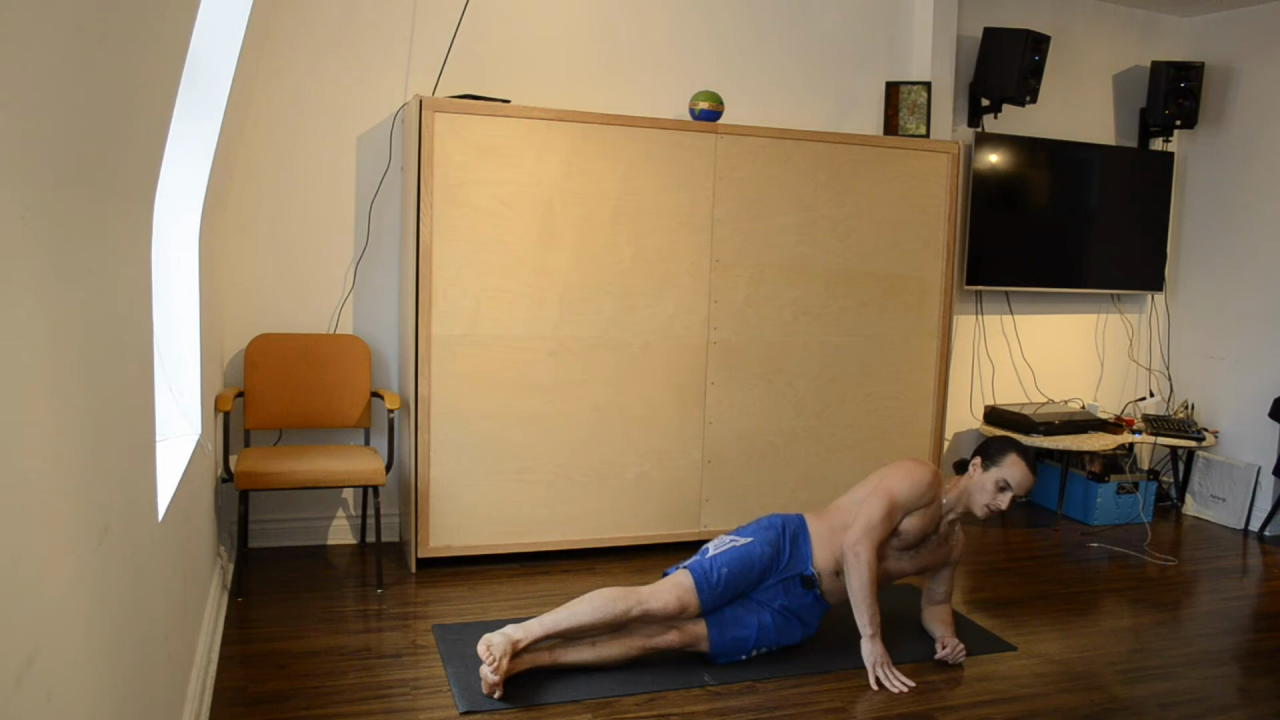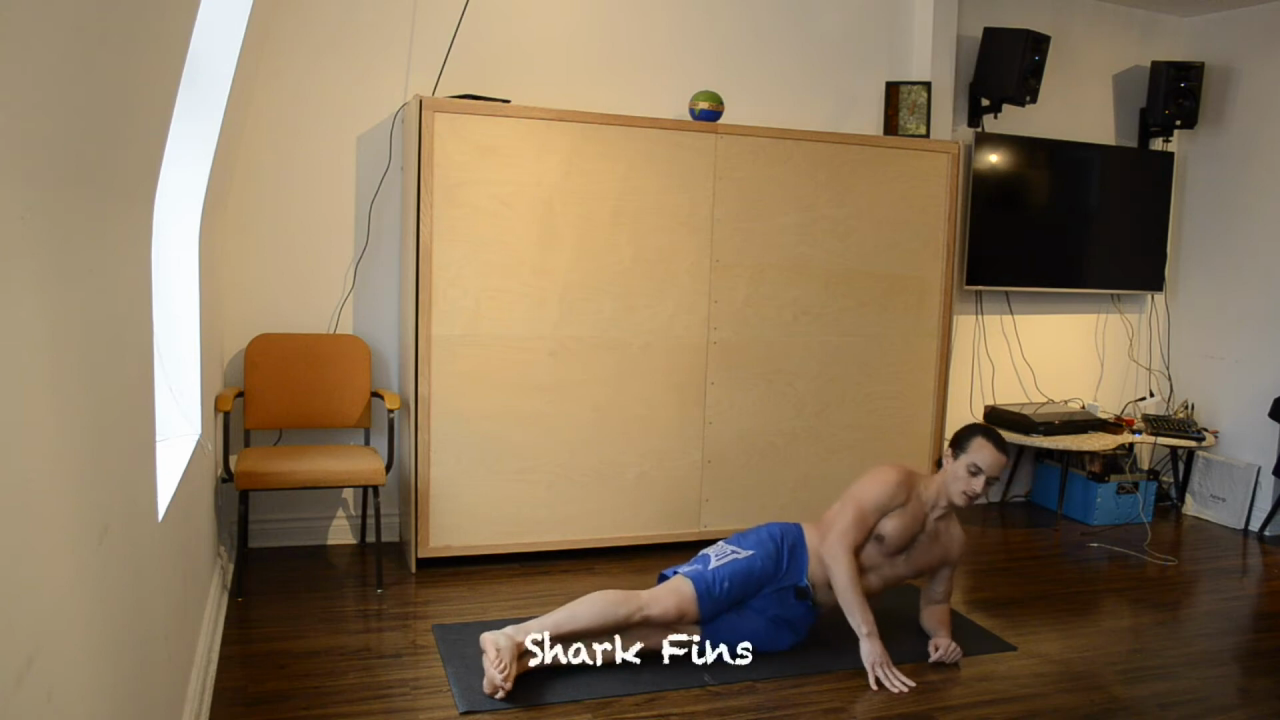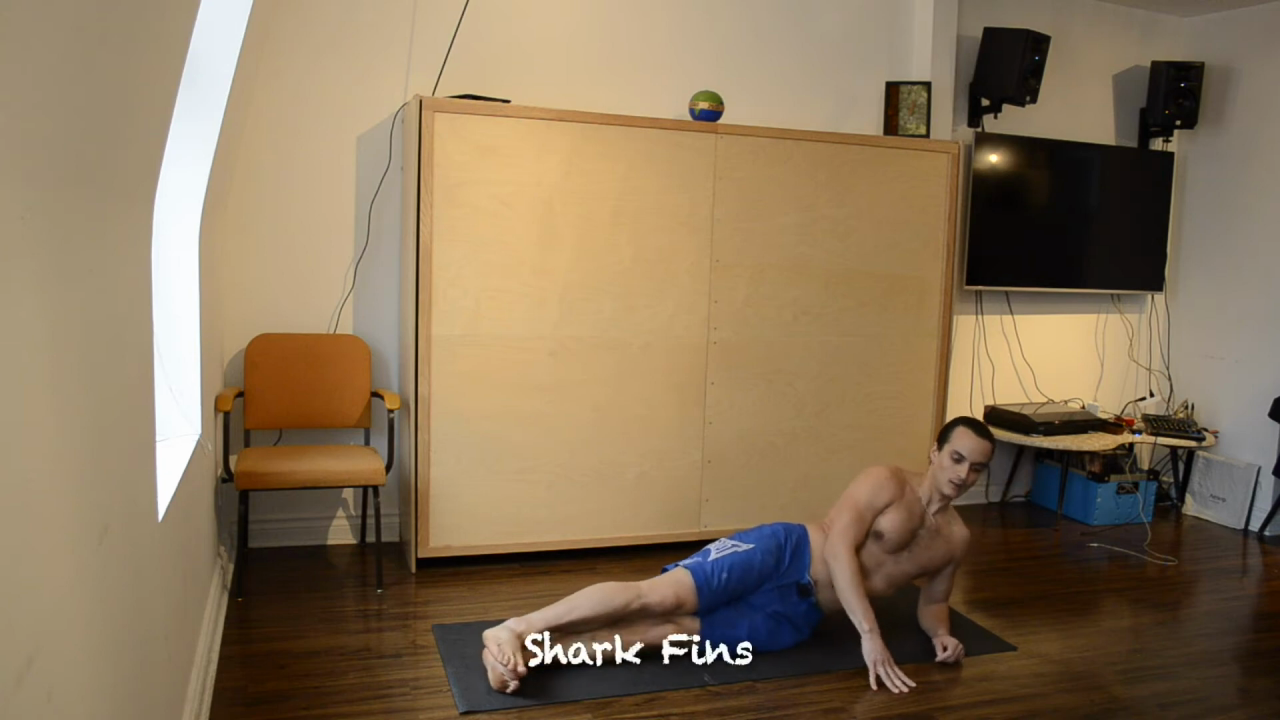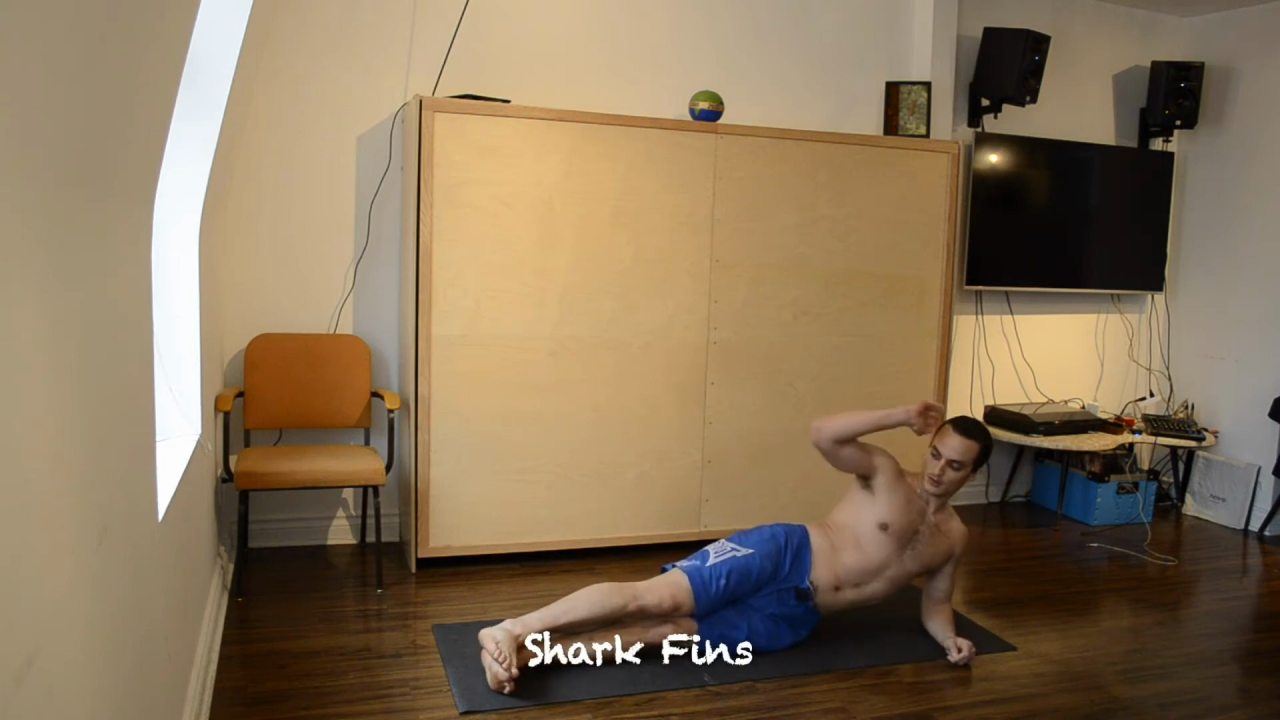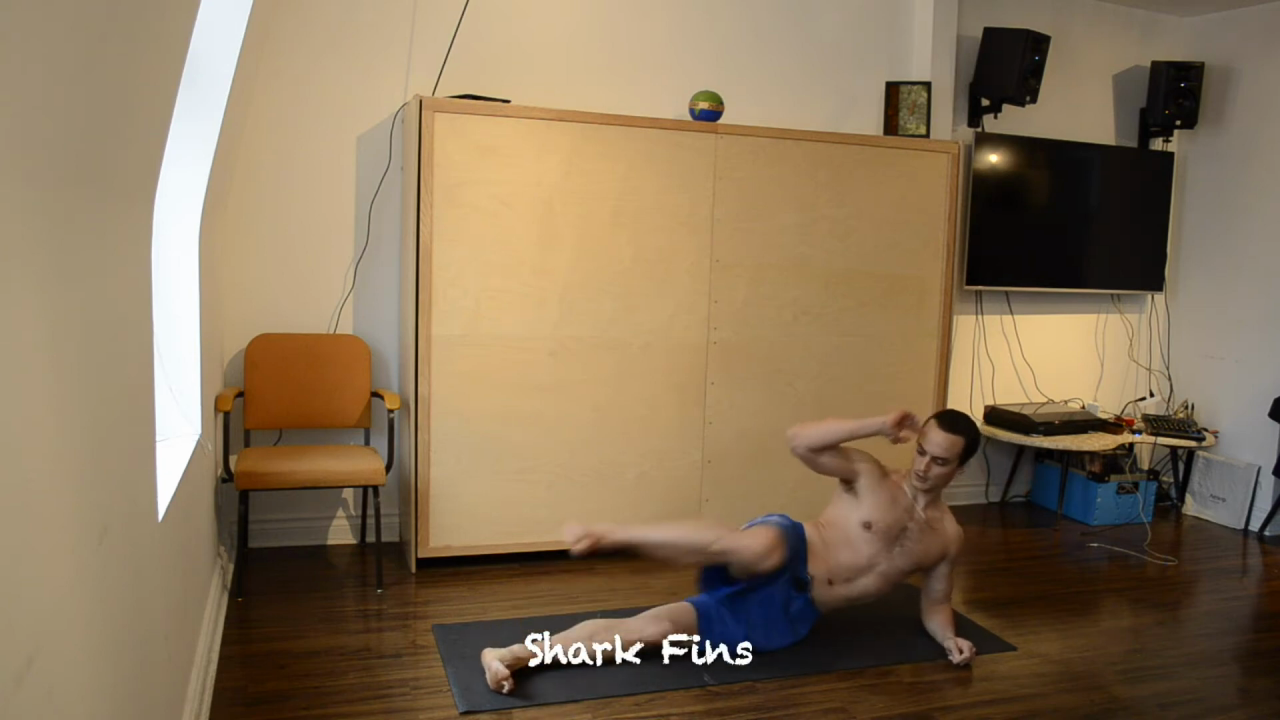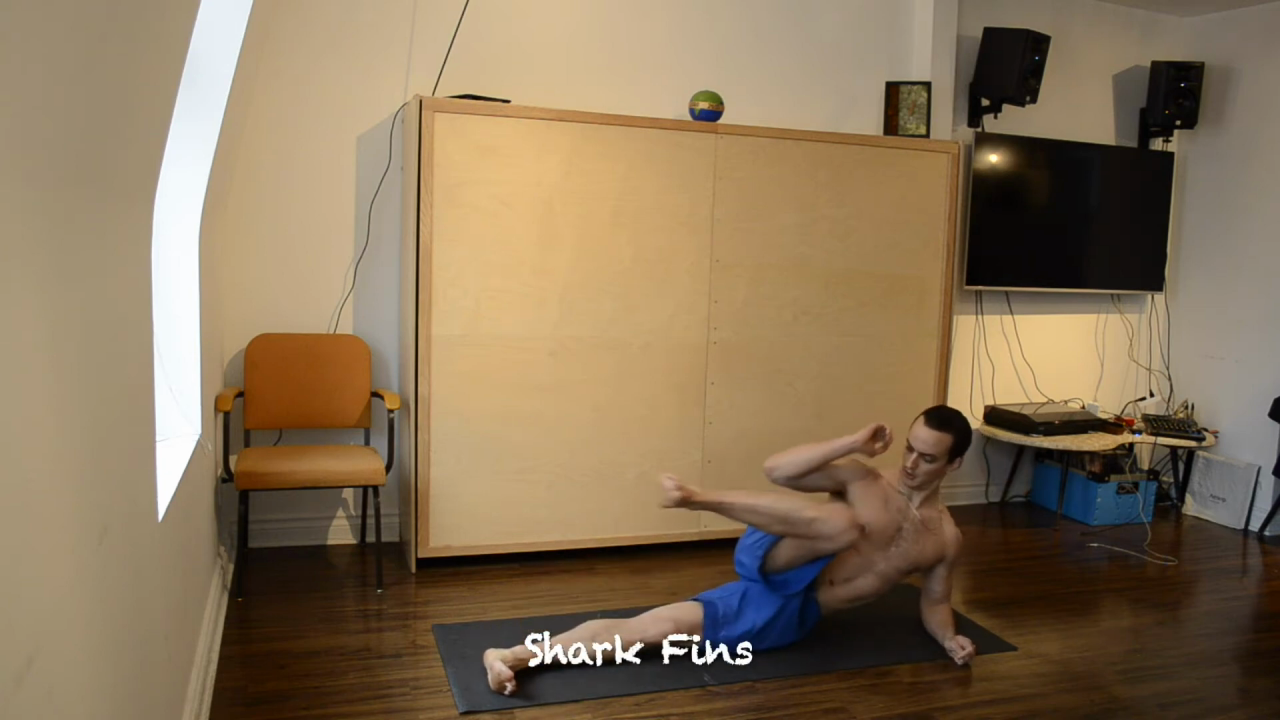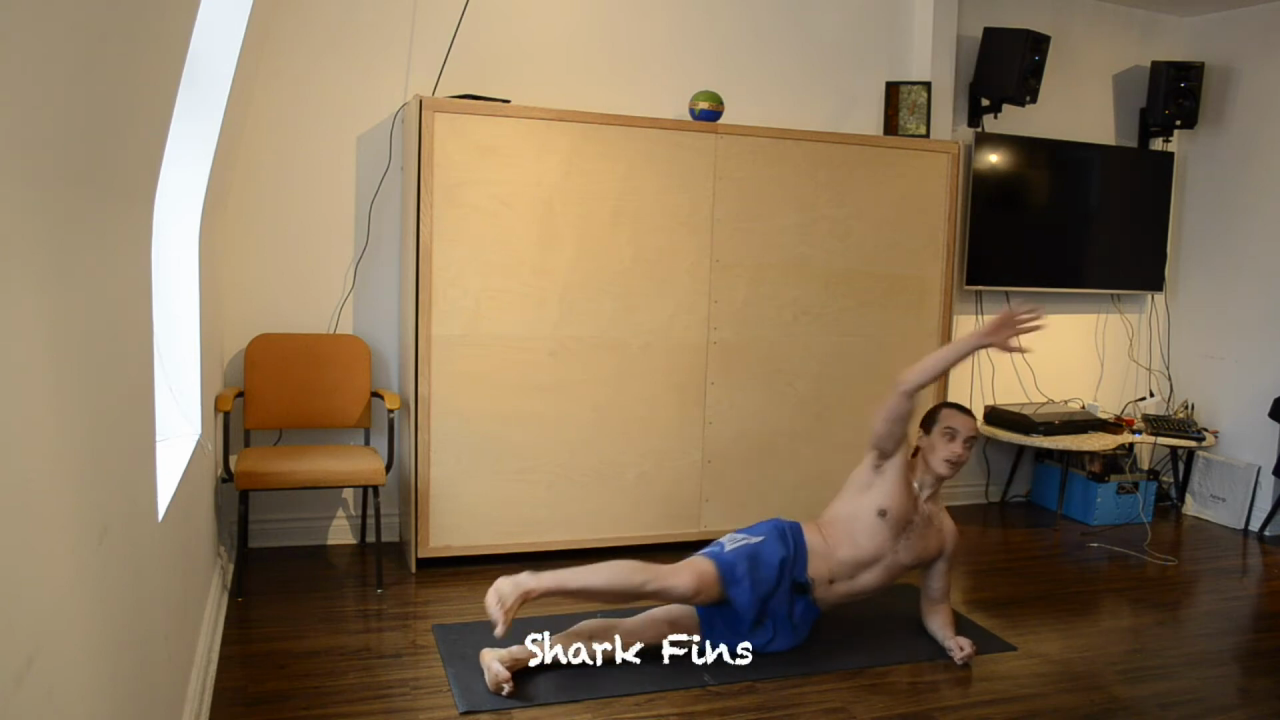
dt=0.5s
person 1, frame 1
left shoulder: (952, 543)
right shoulder: (918, 477)
left elbow: (935, 603)
right elbow: (857, 544)
left wrist: (945, 636)
right wrist: (870, 638)
left hip: (797, 608)
right hip: (778, 545)
left knee: (675, 636)
right knee: (660, 604)
left ankle: (527, 660)
right ankle: (513, 637)
person 1, frame 2
left shoulder: (952, 542)
right shoulder: (895, 482)
left elbow: (934, 601)
right elbow: (837, 546)
left wrist: (941, 635)
right wrist: (869, 638)
left hip: (791, 615)
right hip: (776, 555)
left knee: (666, 635)
right knee: (659, 609)
left ankle: (526, 660)
right ankle: (512, 639)
person 1, frame 3
left shoulder: (956, 540)
right shoulder: (886, 481)
left elbow: (932, 601)
right elbow: (837, 547)
left wrist: (941, 634)
right wrist: (870, 638)
left hip: (794, 615)
right hip: (781, 554)
left knee: (670, 629)
right knee: (660, 598)
left ankle: (526, 653)
right ankle: (514, 631)
person 1, frame 4
left shoulder: (953, 538)
right shoulder: (885, 473)
left elbow: (935, 605)
right elbow: (824, 432)
left wrist: (951, 639)
right wrist: (904, 415)
left hip: (791, 616)
right hip: (781, 556)
left knee: (667, 630)
right knee: (656, 599)
left ankle: (526, 654)
right ankle: (511, 632)
person 1, frame 5
left shoulder: (948, 537)
right shoulder: (870, 474)
left elbow: (936, 602)
right elbow: (798, 438)
left wrist: (949, 638)
right wrist: (880, 424)
left hip: (793, 615)
right hip: (770, 573)
left knee: (659, 628)
right knee: (760, 550)
left ankle: (518, 655)
person 1, frame 6
left shoulder: (946, 537)
right shoulder: (862, 478)
left elbow: (935, 603)
right elbow: (775, 468)
left wrist: (950, 638)
right wrist: (853, 443)
left hip: (793, 615)
right hip: (772, 571)
left knee: (659, 627)
right knee: (842, 523)
left ankle: (520, 656)
person 1, frame 7
left shoulder: (942, 535)
right shoulder: (889, 461)
left elbow: (934, 603)
right elbow: (904, 389)
left wrist: (948, 638)
right wrist: (976, 342)
left hip: (790, 617)
right hip: (777, 554)
left knee: (655, 626)
right knee: (682, 583)
left ankle: (517, 655)
right ankle: (528, 583)
